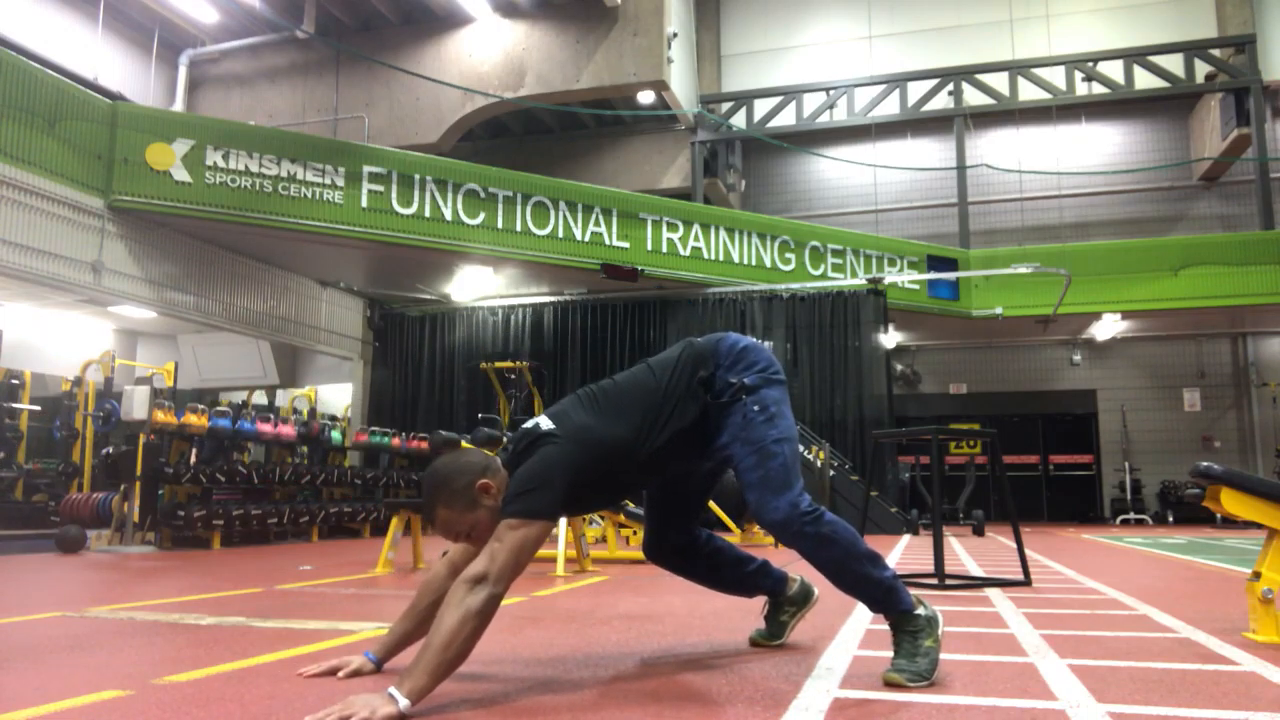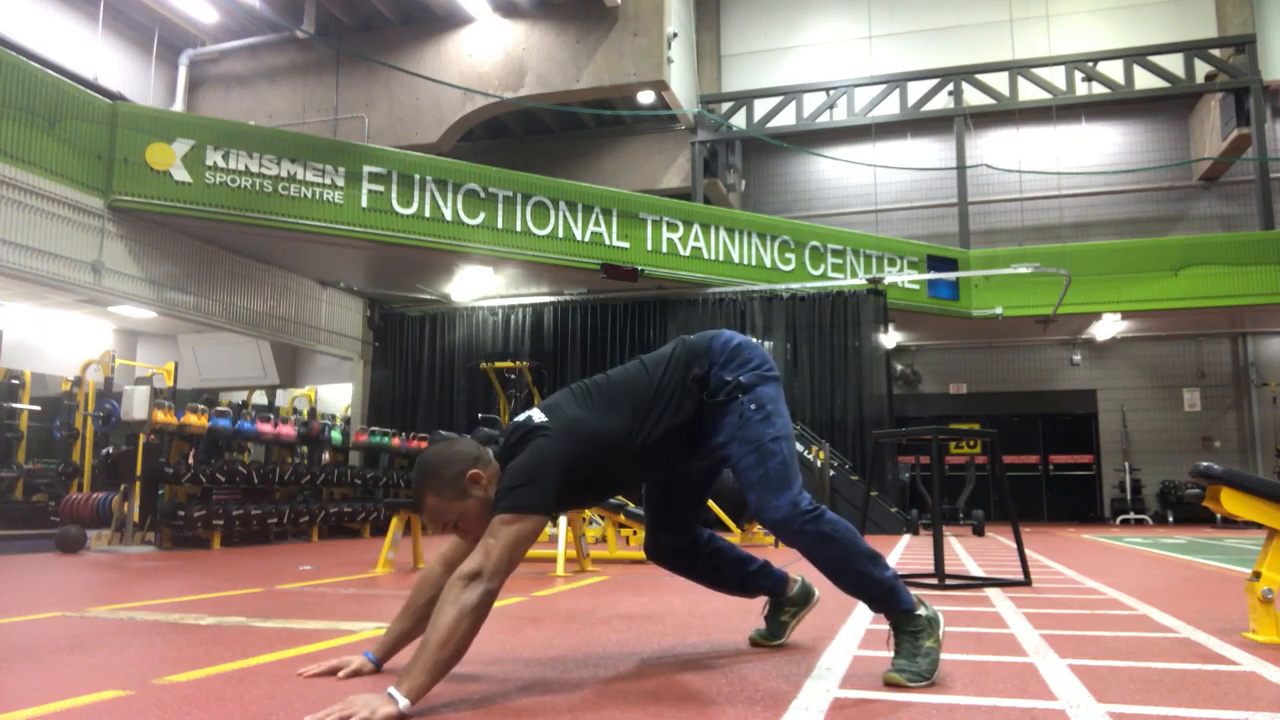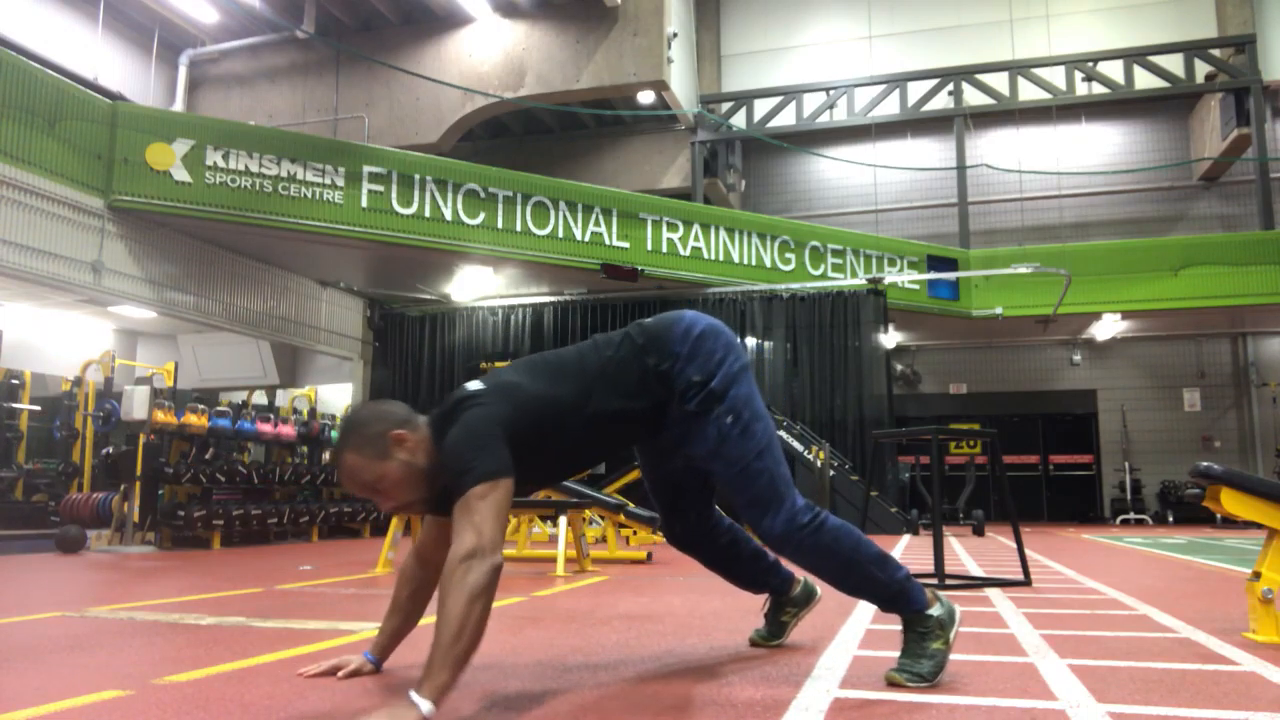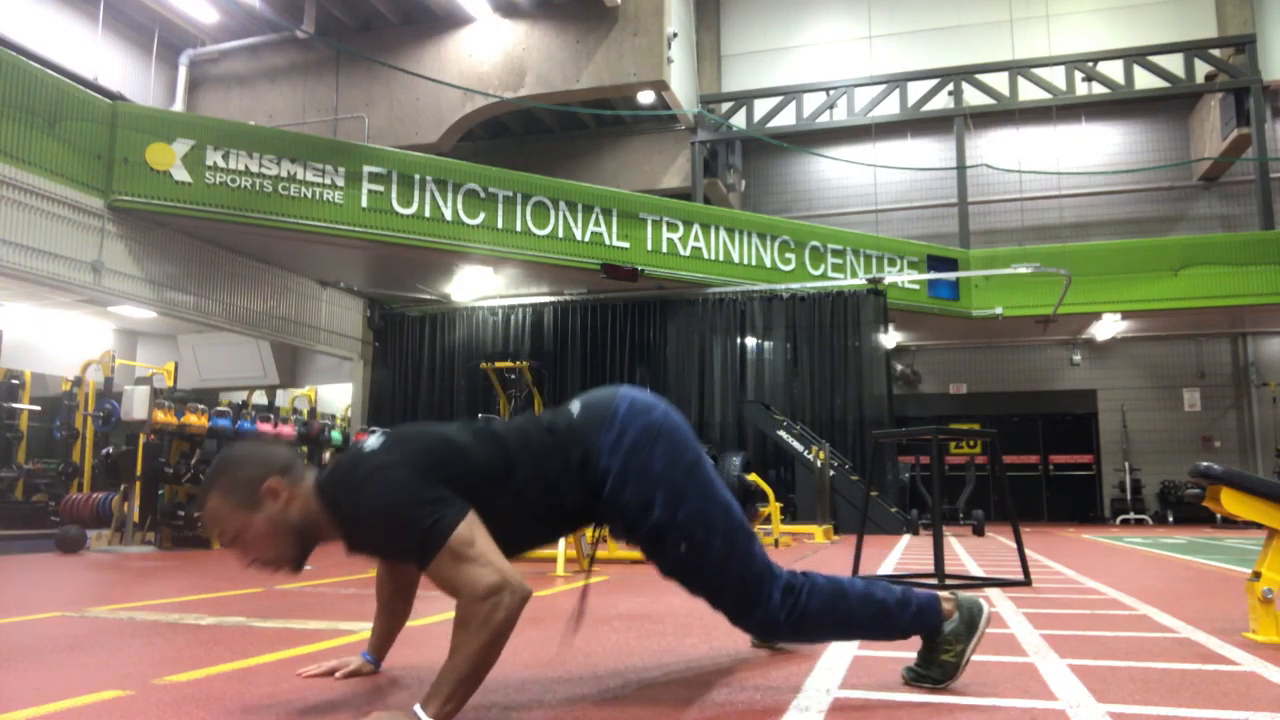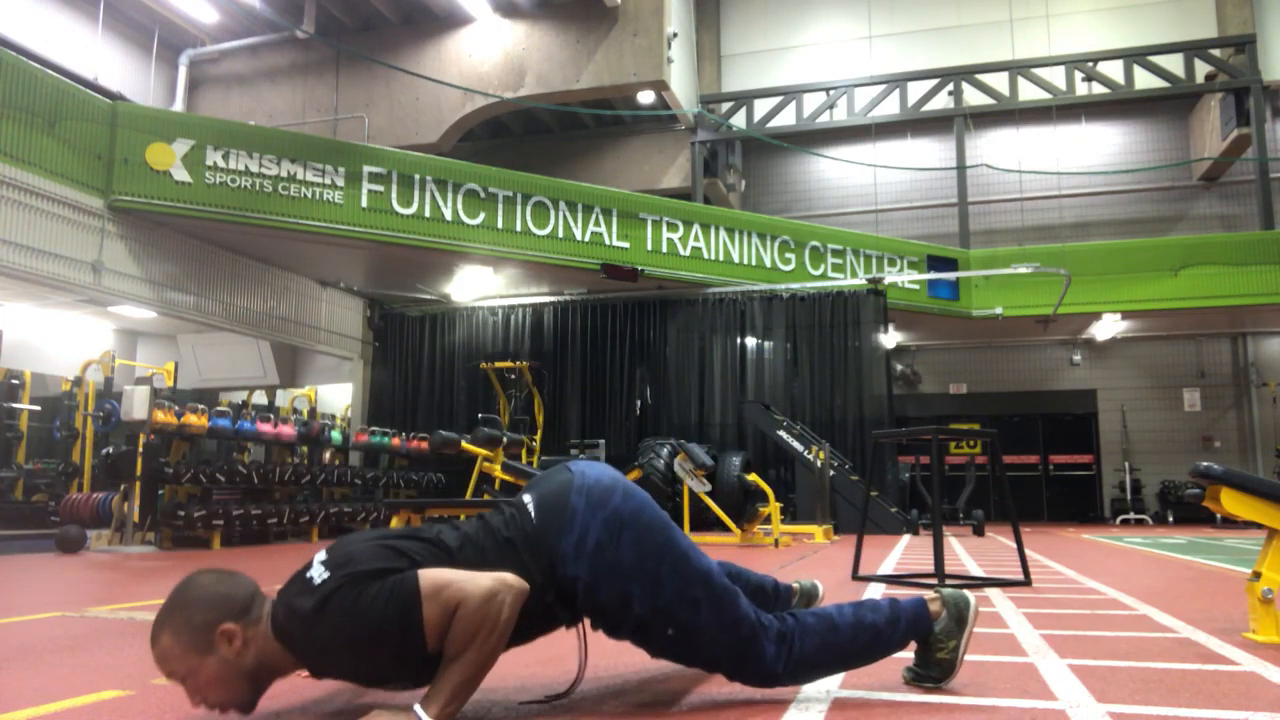
dt=0.4s
person 1, frame 1
left shoulder: (546, 467)
right shoulder: (517, 471)
left elbow: (482, 586)
right elbow: (454, 571)
right wrist: (377, 654)
left hip: (734, 379)
right hip: (695, 418)
left knee: (783, 510)
right knee: (668, 544)
left ankle: (911, 617)
right ankle: (785, 592)
person 1, frame 2
left shoulder: (538, 460)
right shoulder: (500, 466)
left elbow: (477, 582)
right elbow: (447, 567)
right wrist: (376, 654)
left hip: (727, 378)
right hip: (688, 419)
left knee: (784, 511)
right knee: (670, 544)
left ankle: (911, 616)
right ankle: (786, 592)
person 1, frame 3
left shoulder: (471, 435)
right shoulder: (442, 452)
left elbow: (475, 560)
right elbow: (429, 556)
right wrist: (377, 651)
left hip: (691, 363)
right hip: (664, 389)
left knee: (778, 516)
right knee: (688, 528)
left ankle: (924, 611)
right ankle: (787, 595)
person 1, frame 4
left shoulder: (375, 493)
right shoulder: (354, 488)
left elbow: (501, 590)
right elbow: (402, 556)
right wrist: (374, 651)
left hip: (626, 448)
right hip: (612, 437)
left knee: (766, 606)
right knee: (713, 560)
left ankle: (943, 614)
right ankle: (781, 580)
person 1, frame 5
left shoulder: (330, 627)
right shoulder: (308, 602)
left elbow: (497, 592)
left hip: (591, 535)
right hip: (572, 504)
right knee: (690, 585)
left ankle: (932, 612)
right ankle: (785, 592)
